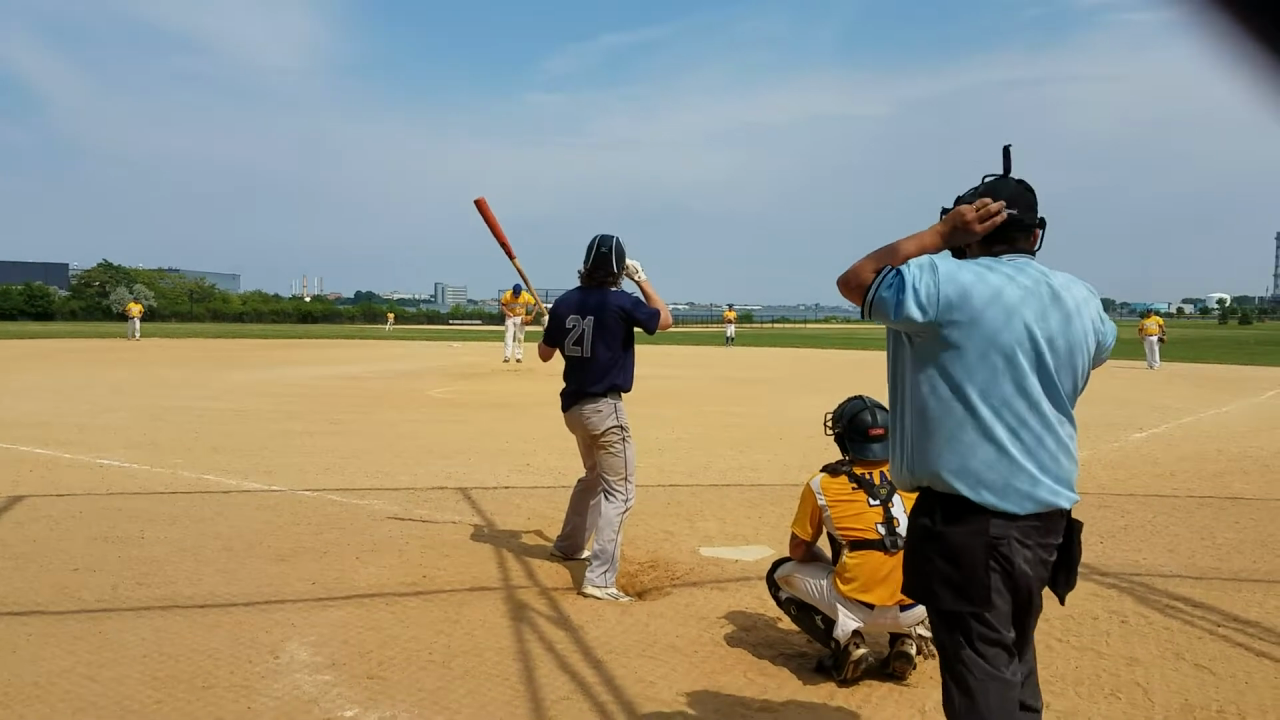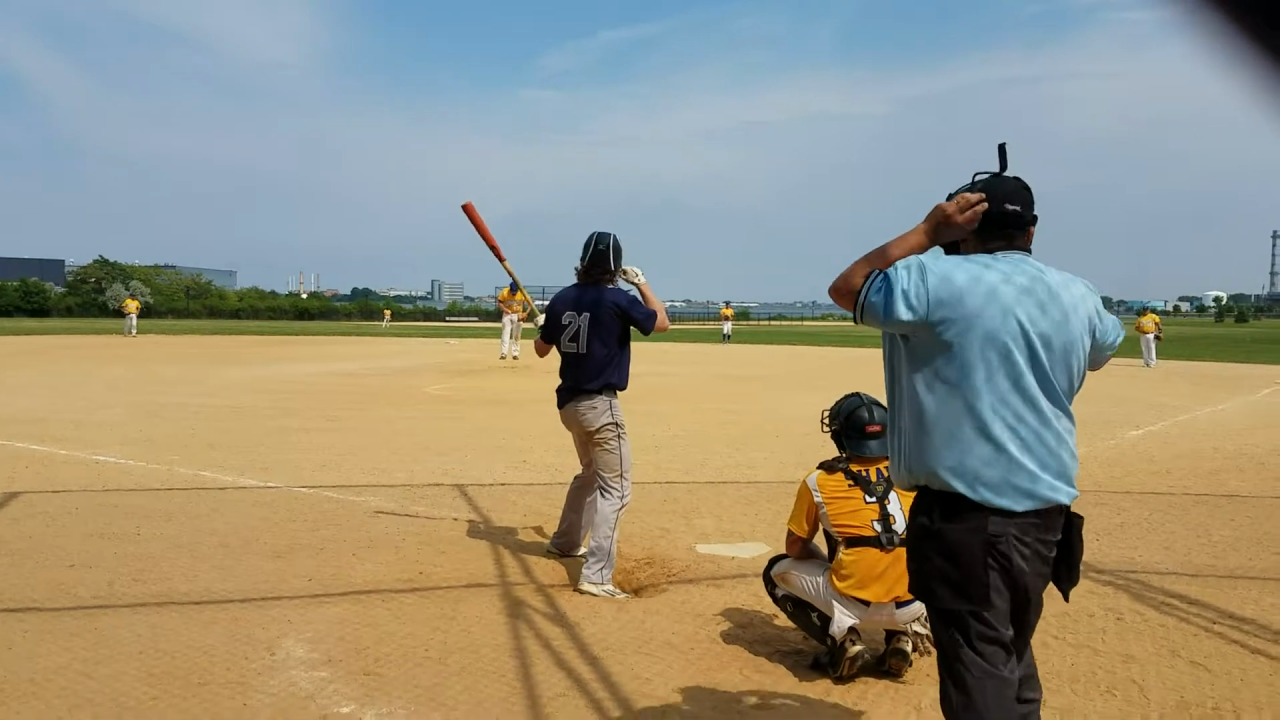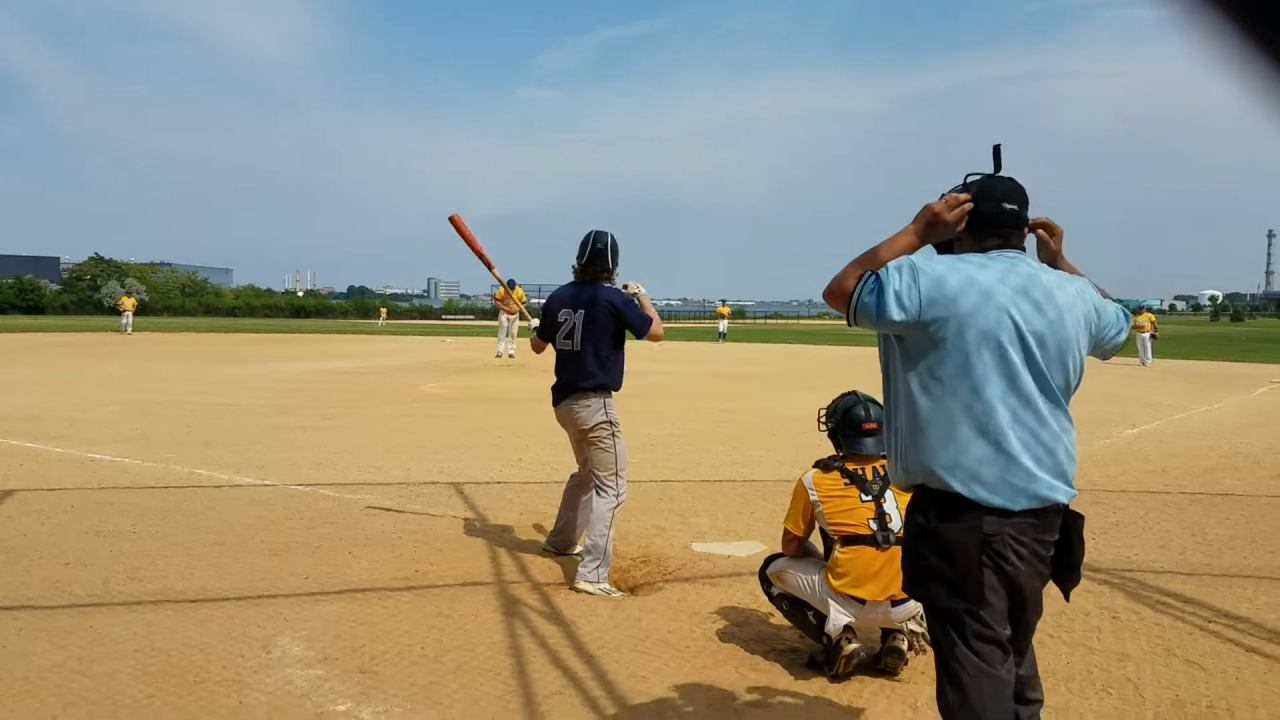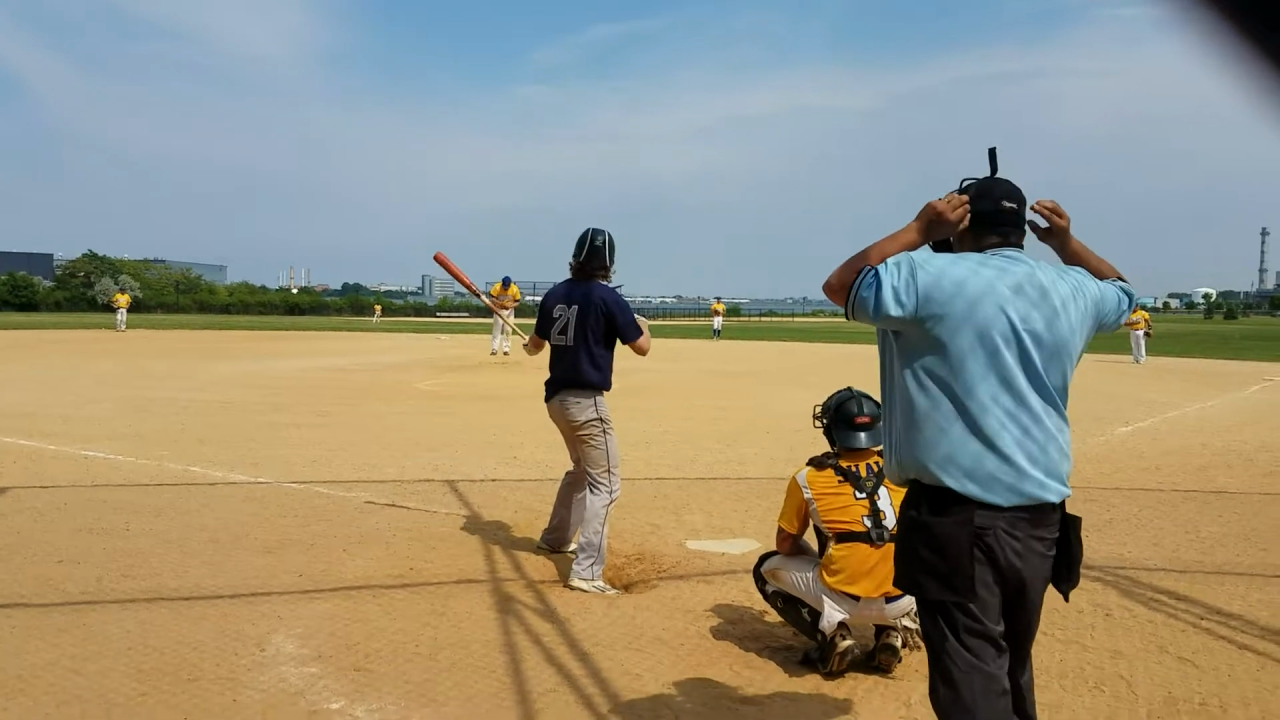
dt=0.1s
person 1, frame 1
left shoulder: (946, 283)
right shoulder: (1080, 298)
left elbow: (854, 282)
left wrist: (940, 233)
left hip: (964, 519)
right hip: (1044, 514)
left knee: (979, 670)
right knee: (1014, 657)
person 1, frame 2
left shoulder: (937, 280)
right shoulder: (1075, 293)
left elbow: (846, 289)
right elbow: (1105, 345)
left wrist: (927, 233)
left hip: (963, 517)
right hip: (1043, 512)
left knee: (978, 669)
right knee: (1012, 653)
person 1, frame 3
left shoulder: (932, 280)
right shoulder: (1071, 294)
left elbow: (841, 293)
right elbow: (1115, 329)
left wrist: (917, 232)
right wrist: (1059, 262)
left hip: (959, 516)
right hip: (1042, 511)
left knee: (975, 666)
right knee: (1013, 651)
person 1, frame 4
left shoulder: (930, 277)
right shoulder: (1069, 290)
left elbow: (839, 287)
right elbow: (1120, 295)
left wrist: (919, 230)
right wrist: (1068, 244)
left hip: (955, 513)
right hip: (1038, 511)
left knee: (969, 666)
right knee: (1011, 656)
person 2, frame 1
left shoulder: (564, 303)
right shoulder: (620, 303)
left elbow: (545, 353)
right elbow: (665, 320)
left wrist: (553, 324)
right wrist: (641, 279)
left hip: (574, 405)
right hip: (604, 407)
left knee: (594, 476)
right knee: (619, 491)
left ankle: (568, 545)
right ankle: (599, 579)
person 2, frame 2
left shoulder: (561, 299)
right shoulder: (617, 300)
left elbow: (541, 349)
right elbow: (661, 323)
left wrist: (546, 324)
right wrist: (642, 284)
left hip: (569, 402)
right hip: (599, 404)
left knee: (590, 473)
right knee: (614, 488)
left ankle: (565, 542)
right ankle: (595, 576)
person 2, frame 3
left shoulder: (558, 297)
right shoulder: (612, 299)
left elbow: (537, 346)
right elbow: (656, 332)
left wrist: (543, 325)
right wrist: (642, 296)
left hip: (565, 400)
right hip: (594, 403)
left knee: (587, 471)
right knee: (610, 486)
left ankle: (561, 540)
right ankle: (592, 574)
person 2, frame 4
left shoulder: (555, 295)
right shoulder: (606, 297)
left elbow: (535, 344)
right elbow: (642, 346)
left wrist: (531, 345)
right wrist: (643, 325)
left hip: (557, 396)
right hip: (586, 400)
left knee: (582, 469)
right knee: (605, 483)
left ankle: (556, 538)
right ankle: (586, 571)
person 3, frame 1
left shoulder: (822, 484)
left elbow: (799, 550)
left hip: (857, 607)
right hip: (914, 609)
left knee: (781, 574)
left ankle: (846, 643)
right ankle: (905, 639)
person 3, frame 2
left shoulder: (819, 481)
left elbow: (795, 548)
left hip: (854, 604)
right hip: (911, 606)
left knee: (777, 571)
left ankle: (842, 641)
right ankle: (902, 636)
person 3, frame 3
left shoulder: (815, 480)
left elbow: (791, 547)
left hip: (849, 602)
right hip: (906, 605)
left knee: (773, 570)
left ankle: (837, 639)
right ankle: (898, 635)
person 3, frame 4
left shoulder: (809, 477)
left elbow: (785, 545)
left hip: (844, 599)
right hip: (900, 602)
left knee: (767, 568)
left ankle: (832, 636)
right ankle: (891, 632)
